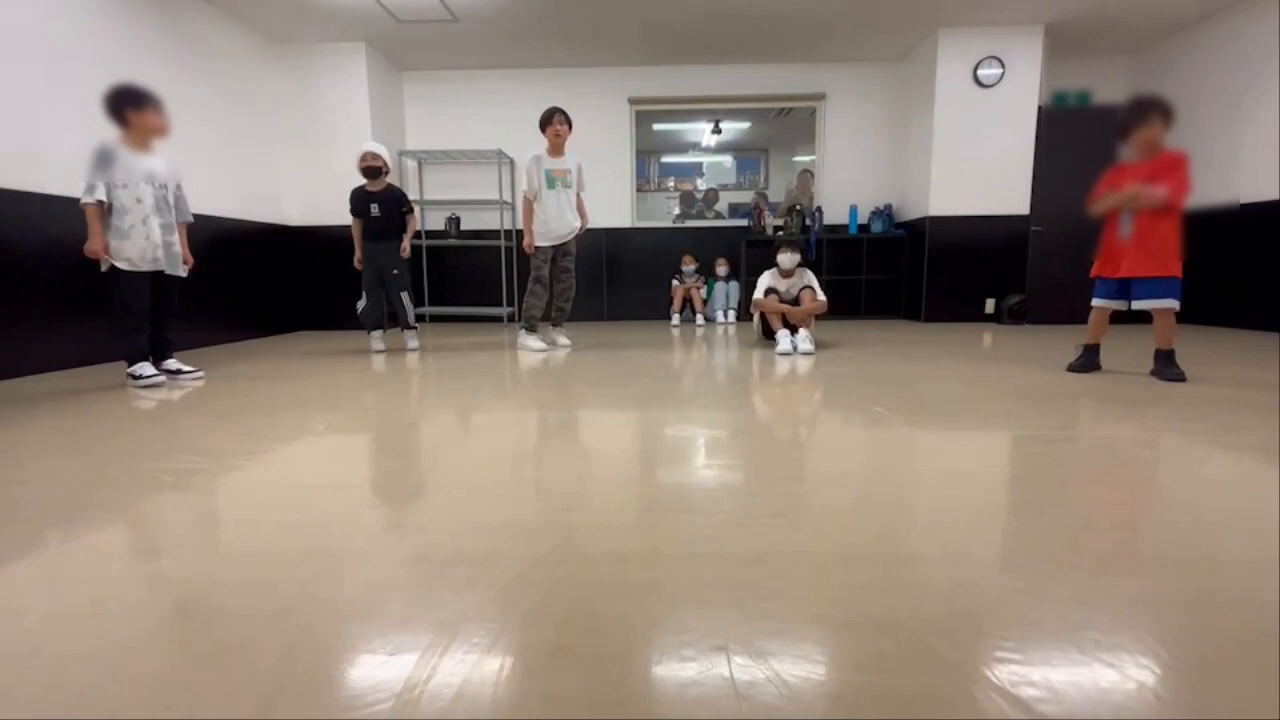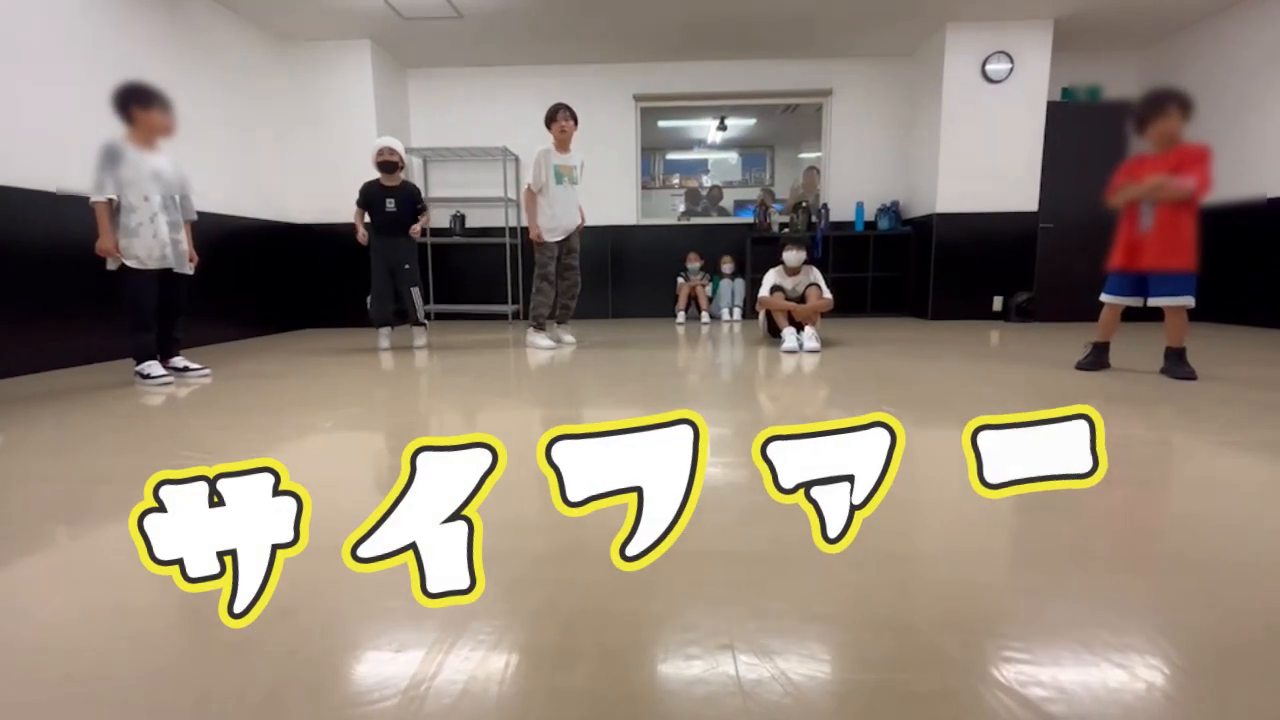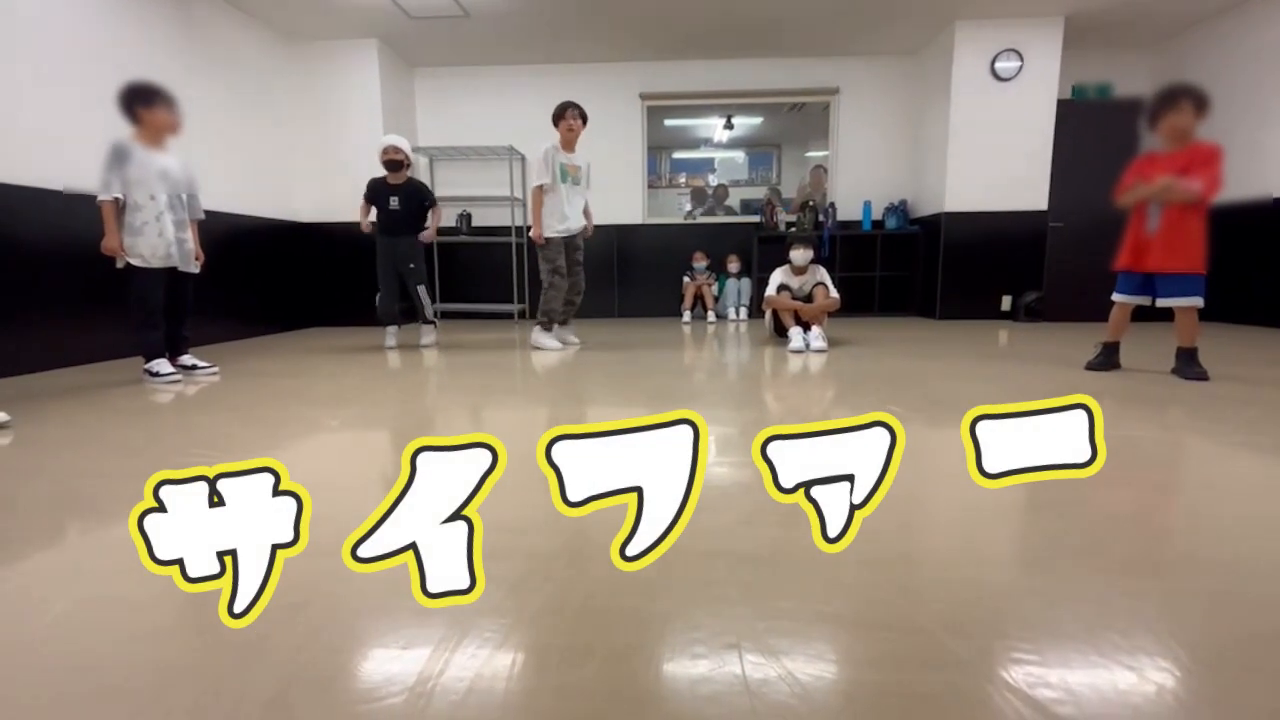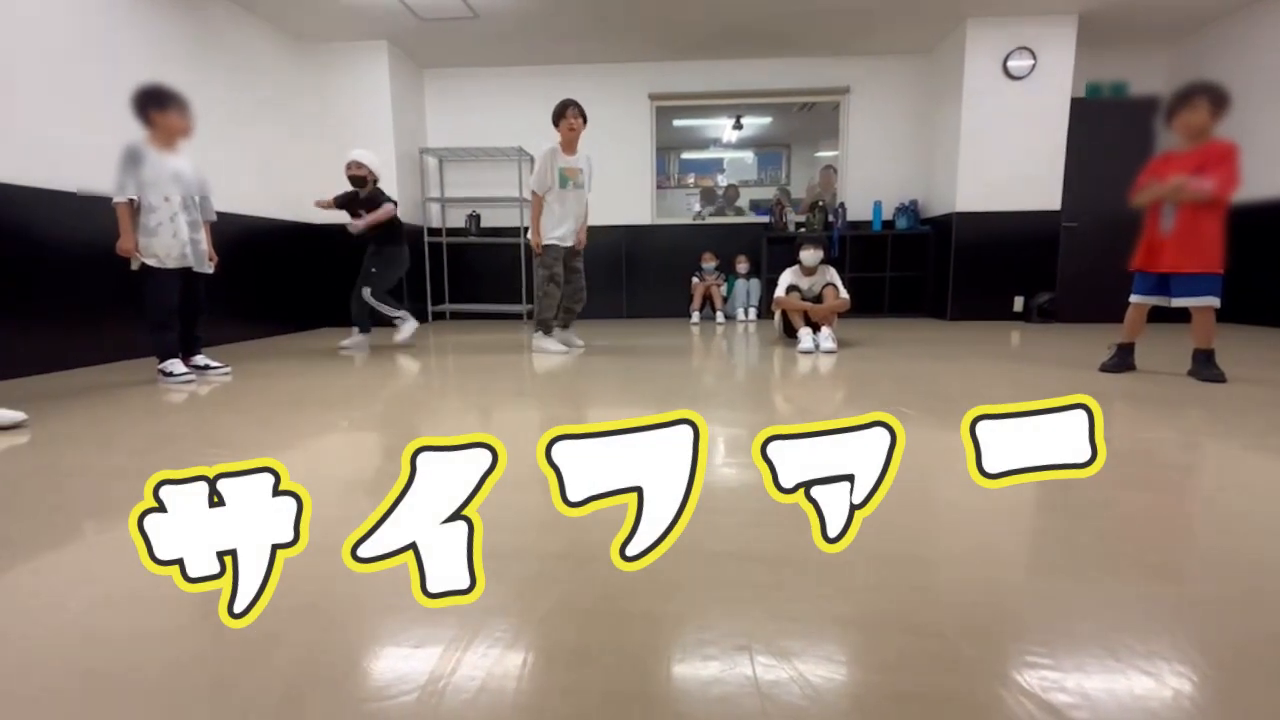
dt=0.5s
person 1, frame 1
left shoulder: (164, 165)
right shoulder: (110, 153)
left elbow: (178, 210)
right elbow: (94, 195)
left wrist: (184, 247)
right wrist: (95, 236)
left hip: (165, 253)
right hip: (128, 252)
left knee: (164, 308)
right knee: (134, 308)
left ankle: (164, 358)
right ankle: (138, 363)
person 1, frame 2
left shoulder: (168, 163)
right shoulder: (116, 151)
left elbow: (183, 208)
right elbow: (103, 195)
left wrist: (188, 245)
right wrist: (106, 235)
left hip: (172, 251)
right hip: (136, 250)
left knee: (172, 306)
right knee: (142, 307)
left ankle: (170, 356)
right ankle: (145, 361)
person 1, frame 3
left shoulder: (177, 163)
right shoulder: (124, 151)
left elbow: (191, 208)
right elbow: (110, 194)
left wrist: (195, 244)
right wrist: (111, 233)
left hip: (179, 250)
right hip: (143, 249)
left knee: (180, 304)
right knee: (149, 304)
left ankle: (179, 354)
right ankle: (154, 359)
person 1, frame 4
left shoulder: (188, 165)
right shoulder: (137, 152)
left elbow: (203, 209)
right elbow: (124, 197)
left wrist: (208, 245)
right wrist: (126, 235)
left hip: (192, 251)
right hip: (157, 249)
left knee: (193, 304)
right knee: (163, 305)
left ankle: (192, 354)
right ankle: (167, 359)
person 2, frame 1
left shoulder: (1174, 162)
right shoulder: (1116, 171)
left elbow: (1162, 197)
right elbow: (1095, 207)
left wrist: (1120, 199)
right wrist: (1128, 194)
left hip: (1156, 255)
right hip: (1115, 254)
left knee: (1163, 308)
right knee: (1101, 306)
left ankle: (1165, 359)
right ankle: (1090, 354)
person 2, frame 2
left shoulder: (1195, 155)
right shoulder: (1133, 164)
left elbow: (1186, 189)
right elbow: (1115, 198)
left wrist: (1139, 191)
right wrist: (1150, 185)
left hip: (1172, 250)
right hip: (1130, 248)
left knee: (1175, 305)
right knee: (1113, 302)
left ankle: (1175, 358)
right ankle: (1098, 352)
person 2, frame 3
left shoulder: (1206, 154)
right shoulder: (1144, 162)
left elbow: (1195, 191)
right elbow: (1123, 198)
left wrist: (1148, 192)
right wrist: (1158, 186)
left hip: (1181, 249)
right hip: (1139, 247)
left knee: (1185, 305)
right knee: (1123, 301)
left ankle: (1187, 358)
right ankle: (1109, 352)
person 2, frame 4
left shoulder: (1223, 152)
right shoulder: (1162, 161)
left elbow: (1208, 191)
right elbow: (1138, 197)
left wrist: (1163, 190)
right wrist: (1171, 186)
left hip: (1198, 250)
right hip: (1156, 247)
left knee: (1202, 305)
right knee: (1139, 302)
left ankle: (1203, 359)
right ankle: (1124, 353)
person 3, frame 1
left shoulder: (574, 163)
right shoulder: (536, 161)
right elbow: (528, 200)
left wrist: (583, 217)
right wrist: (527, 233)
left hip: (568, 234)
right hip: (542, 235)
left knee: (565, 283)
right knee: (539, 282)
left ankle: (557, 328)
right ankle: (527, 332)
person 3, frame 2
left shoulder: (577, 159)
right shoulder: (543, 155)
right elbow: (530, 192)
left wrist: (580, 214)
right wrist: (533, 225)
left hip: (571, 230)
right hip: (547, 231)
left knee: (571, 279)
right knee: (545, 279)
left ankle: (561, 326)
right ankle: (536, 330)
person 3, frame 3
left shoulder: (583, 160)
right shoulder: (550, 152)
right elbow: (538, 190)
left wrist: (589, 219)
right wrist: (536, 225)
left hip: (575, 229)
right hip: (551, 230)
left knee: (576, 279)
right knee: (556, 276)
left ankle: (562, 326)
right ankle: (542, 330)
person 3, frame 4
left shoulder: (585, 160)
right shoulder: (548, 156)
right elbow: (537, 195)
left wrist: (582, 229)
right wrist: (535, 232)
left hip: (571, 236)
right hip: (548, 235)
left knee: (577, 287)
right knee: (552, 282)
left ankle: (563, 330)
right ankle: (542, 335)
person 4, frame 1
left shoulder: (396, 194)
right shoulder: (357, 195)
left elbow: (410, 218)
right elbow: (356, 222)
left wrist: (407, 240)
right wrist: (358, 250)
left hip: (394, 248)
right hip: (370, 249)
left knee: (400, 292)
right knee: (370, 294)
left ankle: (410, 333)
right ankle: (376, 335)
person 4, frame 2
left shoulder: (410, 189)
right shoulder: (369, 189)
left elbow: (423, 215)
right elbow: (360, 212)
left wrist: (419, 225)
right wrist: (360, 229)
left hip: (405, 244)
right hip: (380, 246)
left knee: (411, 288)
right knee: (380, 291)
left ankle: (419, 330)
right ankle: (384, 331)
person 4, frame 3
left shoulder: (416, 187)
right shoulder: (375, 185)
left elbow: (435, 209)
right elbow: (366, 203)
left wrist: (432, 228)
right wrist: (364, 219)
left hip: (410, 243)
right hip: (385, 244)
left knee: (418, 287)
right knee: (386, 291)
left ankle: (429, 328)
right ankle: (391, 329)
person 4, frame 4
left shoulder: (378, 196)
right shoulder: (351, 198)
left elbow: (390, 210)
right elbow: (333, 202)
left wrist: (364, 221)
right wrist: (323, 203)
left hip: (394, 252)
right hip: (375, 251)
left knee: (370, 292)
right knee: (359, 294)
left ankle: (405, 320)
right ankle: (361, 334)
